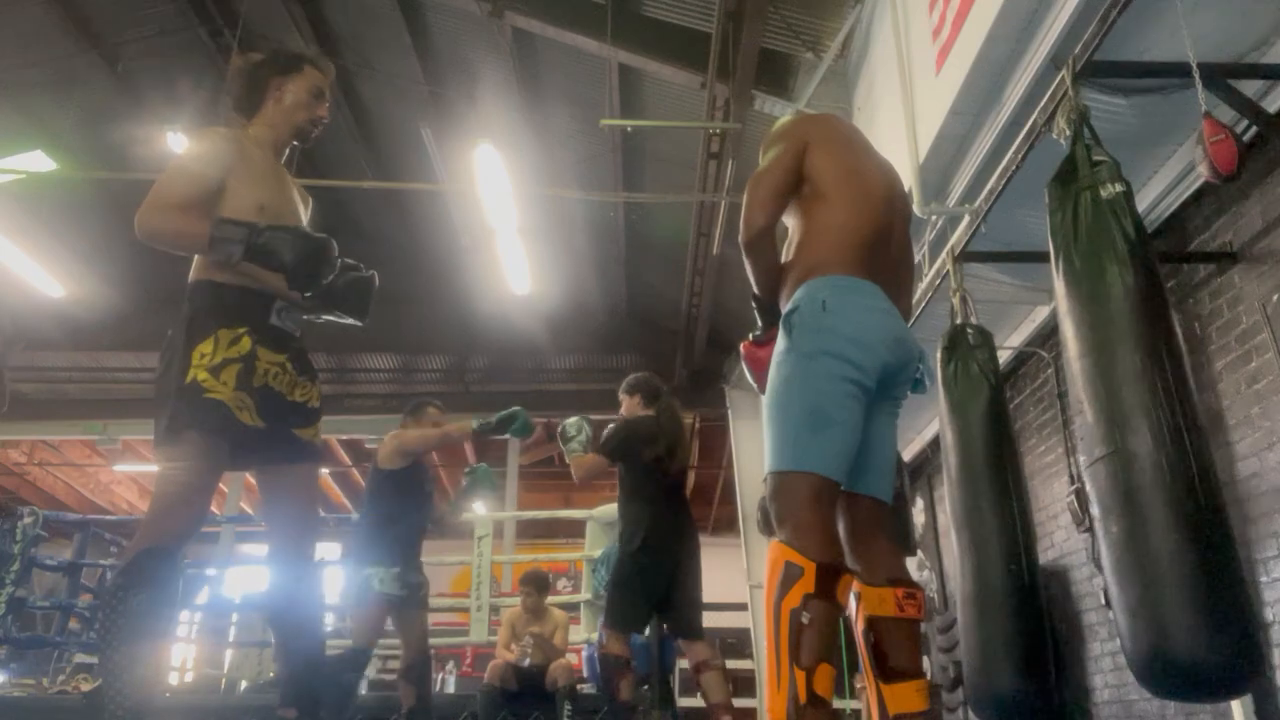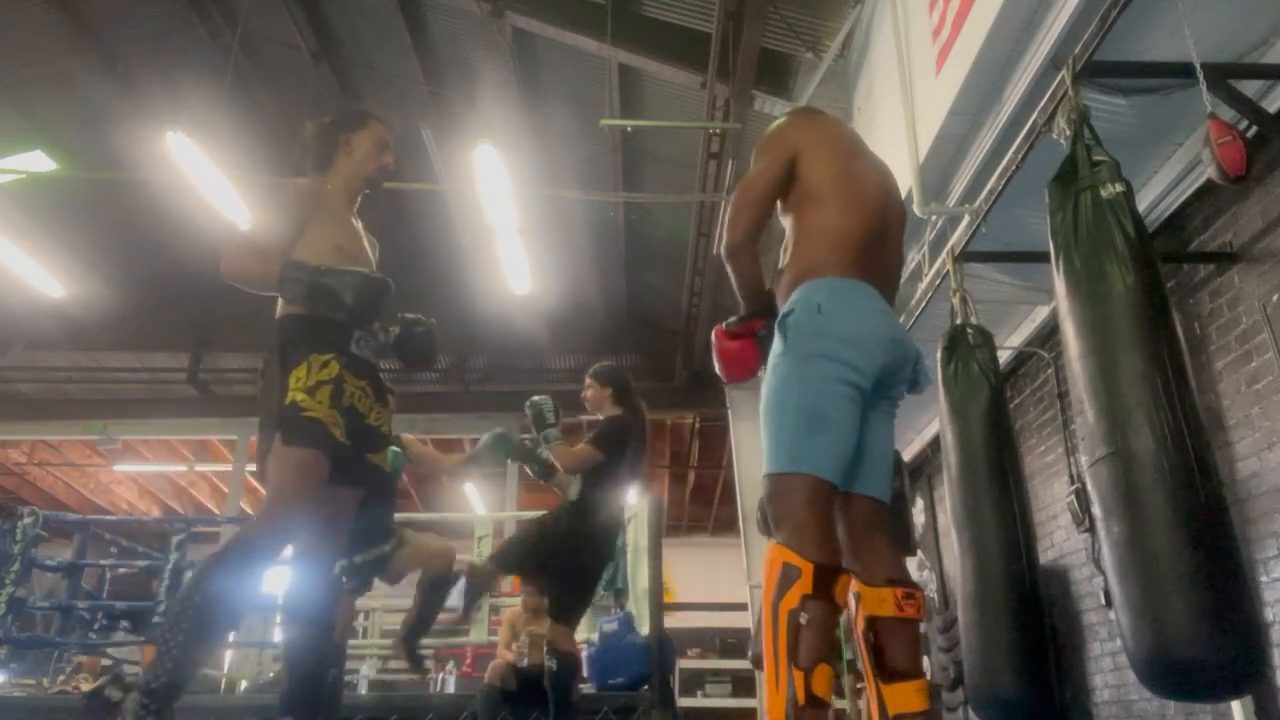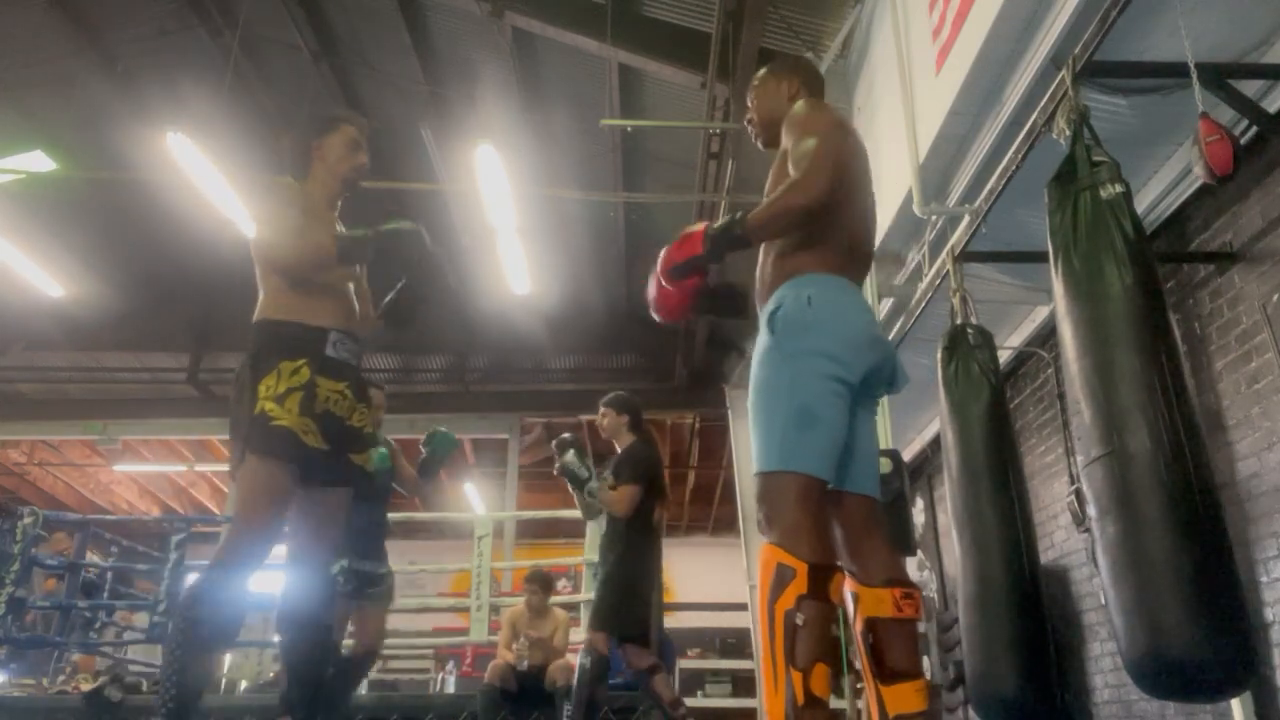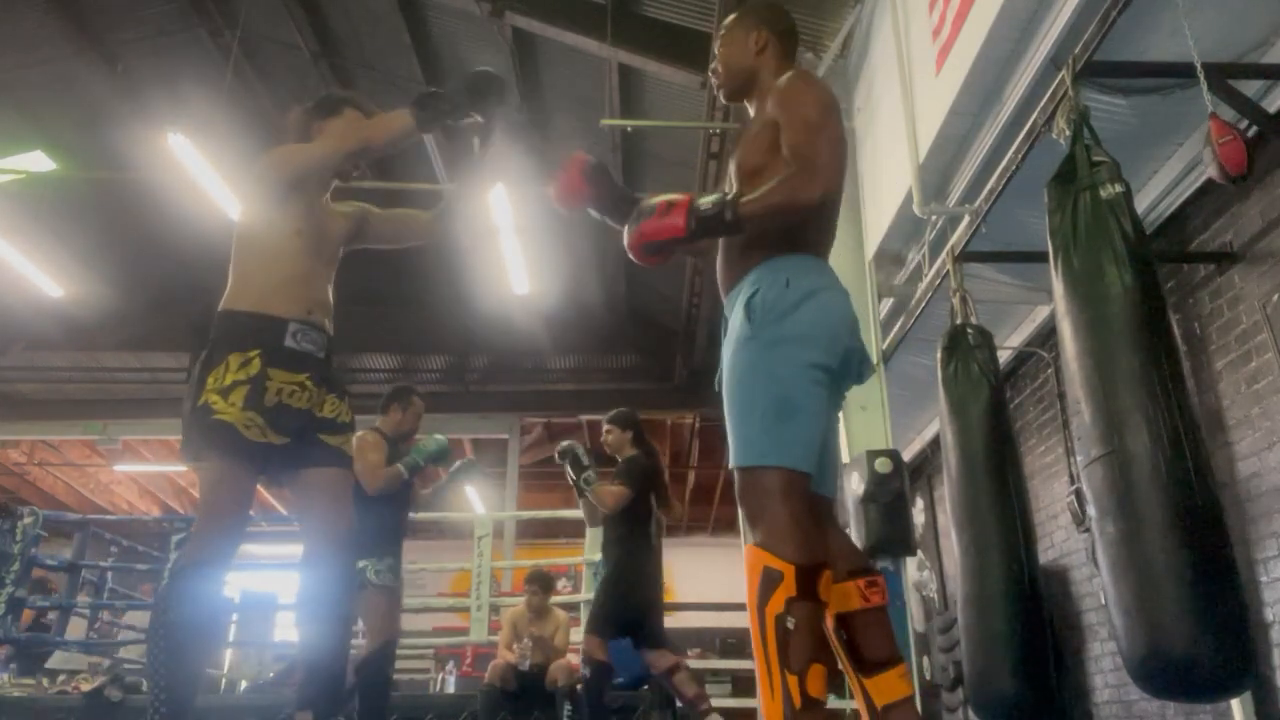
dt=0.7s
person 1, frame 1
left shoulder: (802, 129)
right shoulder: (886, 177)
left elbow: (755, 226)
left wrist: (769, 306)
left hip: (832, 316)
right hip: (886, 331)
left knee: (798, 509)
right knee: (867, 532)
person 1, frame 2
left shoulder: (796, 130)
right shoulder: (881, 178)
left elbow: (737, 237)
left wrist: (757, 313)
right wrist: (777, 323)
left hip: (827, 317)
right hip: (880, 330)
left knee: (796, 507)
right knee: (864, 528)
person 1, frame 3
left shoulder: (811, 115)
right shoulder: (830, 146)
left elbow: (818, 180)
left wrist: (725, 235)
right wrist: (717, 293)
left hip: (811, 321)
right hip: (845, 327)
left knee: (788, 506)
right knee: (856, 525)
person 1, frame 4
left shoulder: (796, 91)
right shoulder: (761, 143)
left elbow: (814, 185)
right elbow: (686, 220)
left wrist: (711, 216)
right wrist: (618, 205)
left hip: (783, 305)
right hip: (781, 315)
left knee: (773, 502)
right knee: (810, 519)
person 2, frame 1
left shoulder: (295, 193)
right shoulder: (223, 148)
right elbow: (152, 218)
left wrist: (331, 296)
right wrist: (257, 241)
left hip: (281, 356)
right hip: (221, 340)
left knee: (296, 534)
right knee: (177, 516)
person 2, frame 2
left shoulder: (364, 238)
right shoulder: (307, 197)
right elbow: (235, 261)
left wrist: (396, 337)
right wrist: (321, 283)
left hip: (357, 381)
right hip: (310, 364)
left knee: (324, 552)
right knee: (283, 517)
person 2, frame 3
left shoulder: (347, 243)
right shoulder: (287, 200)
left elbow: (363, 330)
right elbow: (282, 254)
right wrist: (365, 243)
left hip: (340, 385)
right hip: (285, 369)
left knee: (318, 557)
right knee: (253, 538)
person 2, frame 4
left shoulder: (348, 219)
right shoulder: (277, 168)
left elbow: (439, 226)
right elbow: (364, 137)
right wrist: (442, 109)
left hip: (312, 373)
right hip: (245, 359)
left knee: (333, 540)
right knee: (217, 533)
person 3, frame 1
left shoulder: (630, 429)
right shoulder: (673, 432)
left elbow: (582, 474)
left wrist: (573, 443)
left hip: (645, 542)
right hip: (682, 542)
left knee: (615, 634)
right knee: (692, 638)
person 3, frame 2
left shoulder: (617, 427)
right shoulder: (621, 429)
left elbow: (571, 463)
right elbow: (578, 471)
left wrist: (547, 429)
right wrist: (538, 460)
left hip: (589, 532)
right hip: (577, 526)
left knee: (560, 628)
right knee: (494, 564)
person 3, frame 3
left shoulder: (637, 455)
right shoulder: (625, 458)
left elbow: (622, 507)
left wrist: (585, 480)
right wrist: (576, 478)
left hip: (631, 560)
right hip: (626, 561)
left knee: (597, 636)
right knee: (636, 646)
person 3, frame 4
left shoulder: (634, 465)
right shoulder: (633, 469)
left elbow: (610, 503)
right elbow: (595, 519)
left wrist: (584, 472)
right wrist: (580, 484)
left hip: (628, 567)
right hip: (635, 568)
left knee: (593, 640)
right knee: (653, 651)
person 4, frame 1
left shoulder: (420, 470)
right shoulder: (398, 443)
left elbow: (440, 516)
right elbow: (446, 435)
left wrist: (470, 491)
right wrist: (496, 424)
left hip: (407, 566)
right hip: (376, 563)
left knee: (418, 651)
right knee: (362, 647)
person 4, frame 2
left shoulder: (398, 444)
left elbow: (445, 465)
left hip: (385, 540)
right hip: (347, 548)
left knee: (442, 555)
right knee: (333, 643)
left ankle: (411, 634)
person 4, frame 3
left shoulder: (387, 448)
left elbow: (419, 489)
left hip: (372, 558)
right hip: (336, 557)
left knee: (370, 646)
left ankle: (331, 706)
person 4, frame 4
left shoulder: (398, 449)
right shoulder: (369, 440)
left elbow: (412, 501)
right elbow: (374, 484)
left wrist: (451, 477)
right wrist: (418, 459)
left hip: (386, 555)
right hip: (366, 555)
left knee: (384, 640)
right knee: (383, 641)
